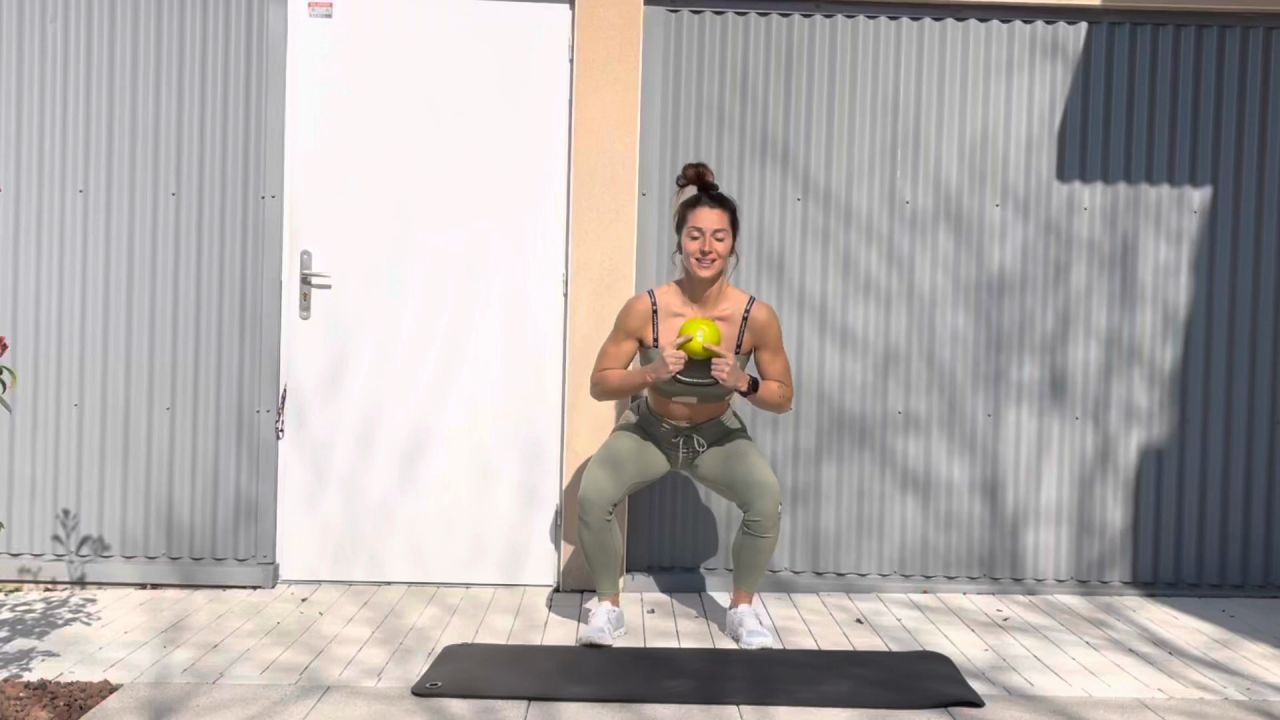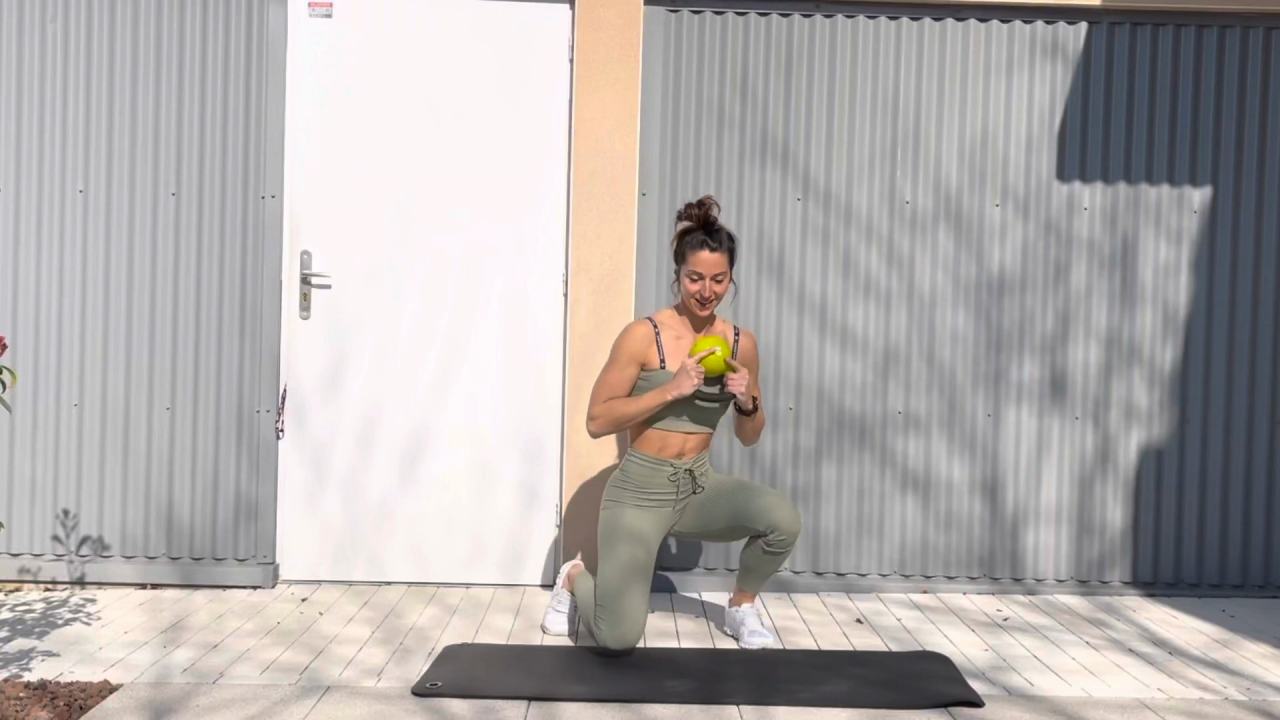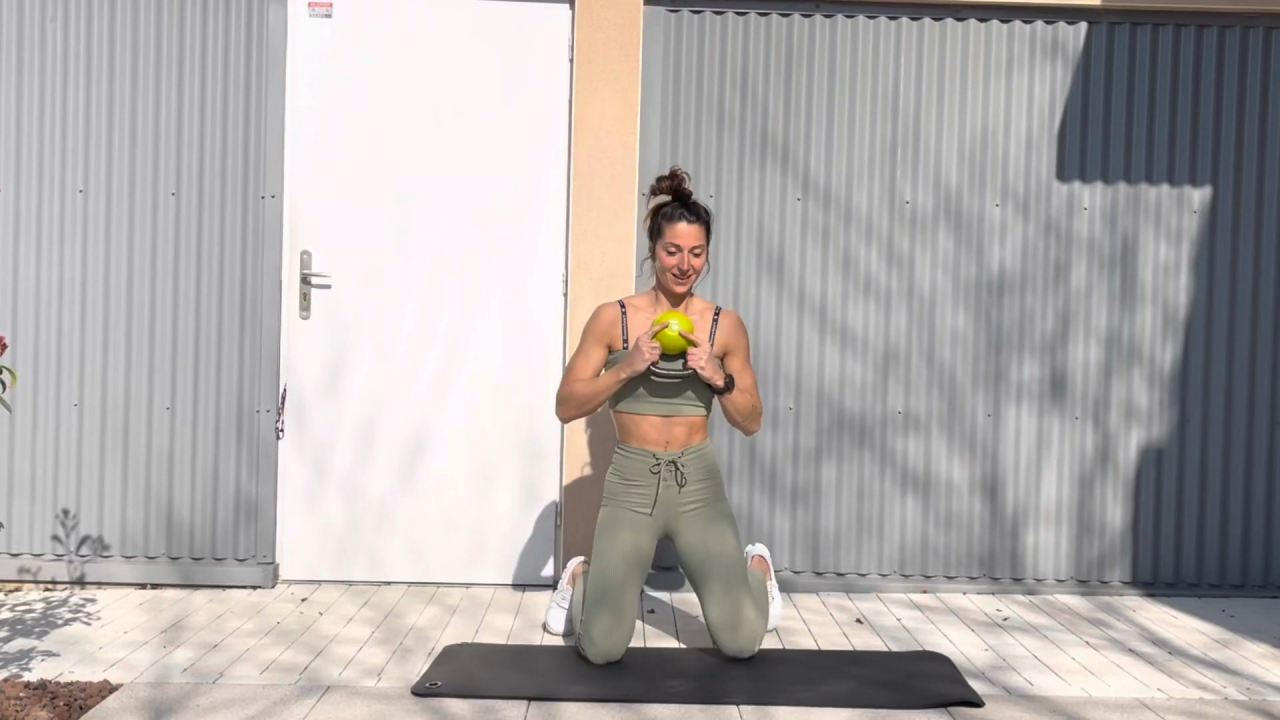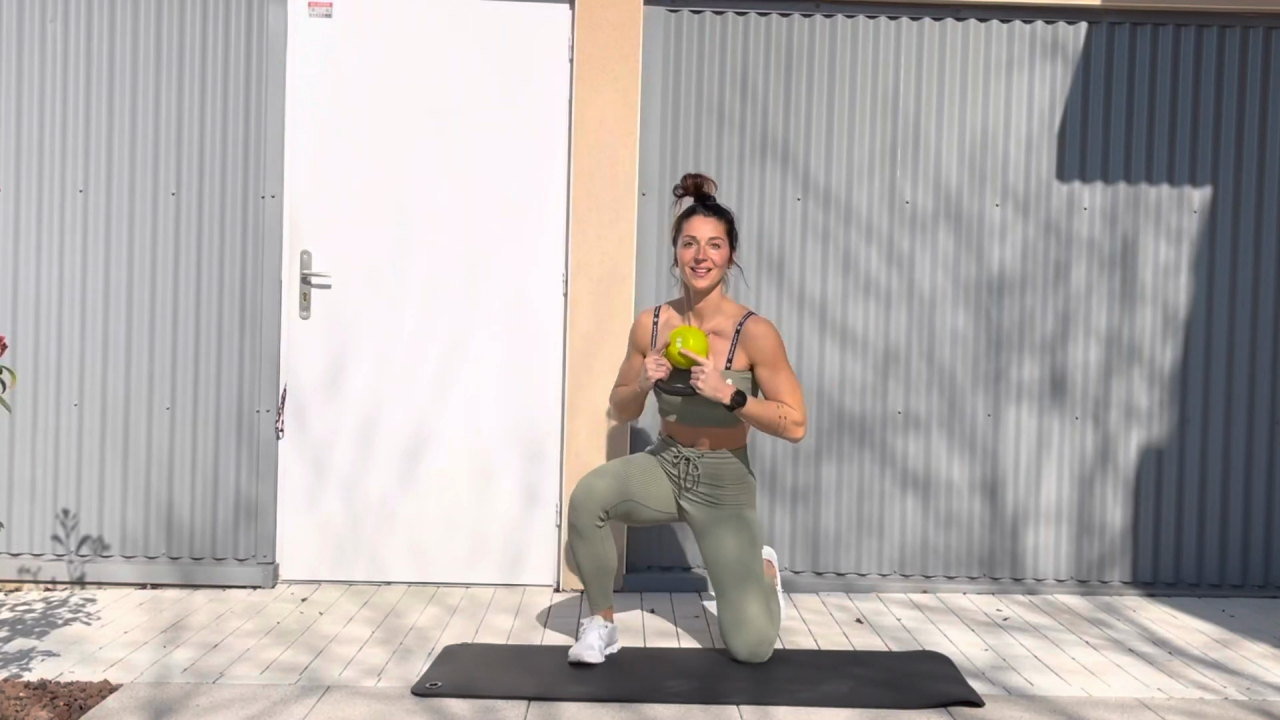
dt=0.7s
person 1, frame 1
left shoulder: (756, 316)
right shoulder: (645, 308)
left elbow: (783, 399)
right elbow: (599, 385)
left wrist: (743, 383)
right wrist: (652, 373)
left hip: (716, 435)
right hip: (649, 430)
left knee: (766, 500)
right knee: (593, 495)
left ankle: (741, 609)
right ankle: (608, 605)
person 1, frame 2
left shoulder: (742, 343)
right shoulder: (643, 336)
left elbow: (750, 436)
right elbow: (597, 421)
left wrist: (748, 401)
right wrist: (670, 389)
left hip: (700, 485)
right hip: (638, 490)
left knee: (783, 519)
right knee: (618, 636)
left ankle: (741, 607)
right ankle: (574, 580)
person 1, frame 3
left shoulder: (725, 325)
right shoulder: (612, 317)
left elbow: (750, 423)
right elbow: (567, 406)
left wrist: (720, 379)
right wrist: (628, 367)
left hip: (699, 487)
right hip: (630, 486)
left knee: (742, 643)
right knee: (602, 649)
left ankle: (756, 569)
right ankle: (579, 579)
person 1, frame 4
left shoulder: (754, 332)
right shoulder: (649, 324)
left elbow: (794, 425)
right elbow: (620, 410)
left wrist: (728, 394)
right wrist: (641, 383)
left hip: (725, 483)
right hip: (663, 467)
left knee: (752, 648)
right knee: (588, 497)
left ankle: (764, 573)
right ankle: (600, 622)
